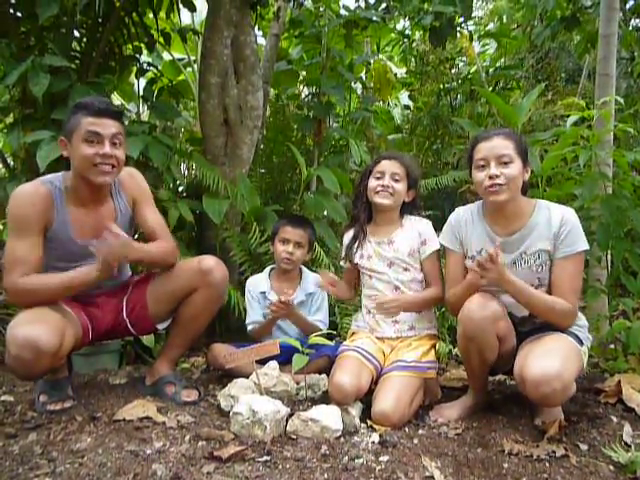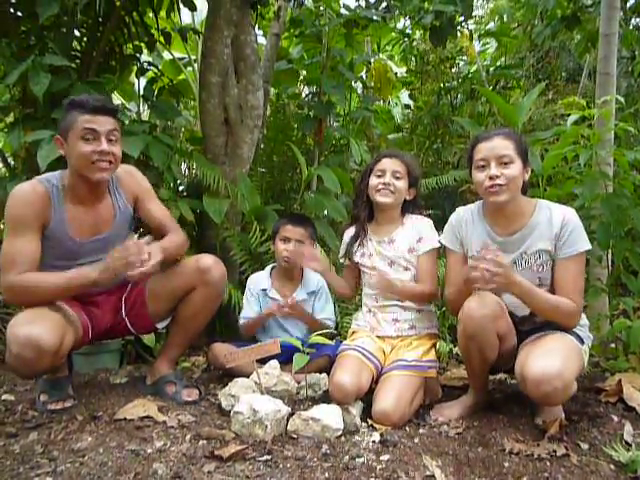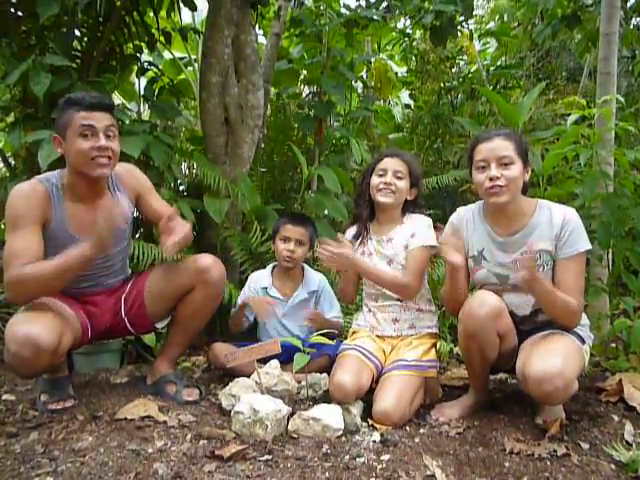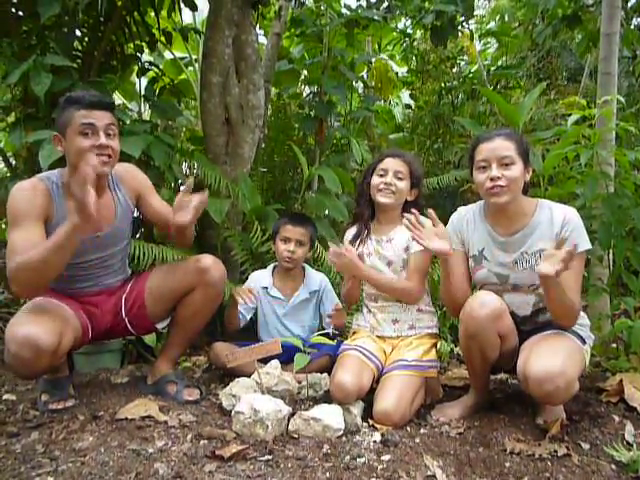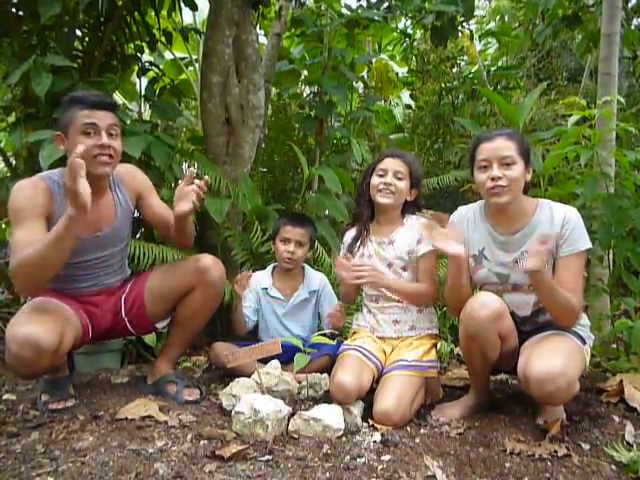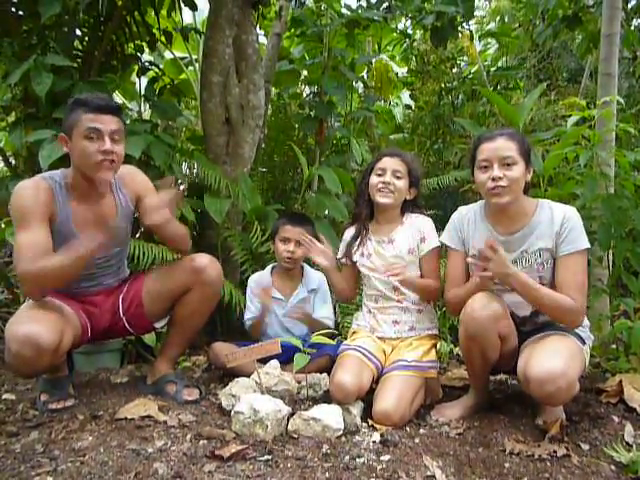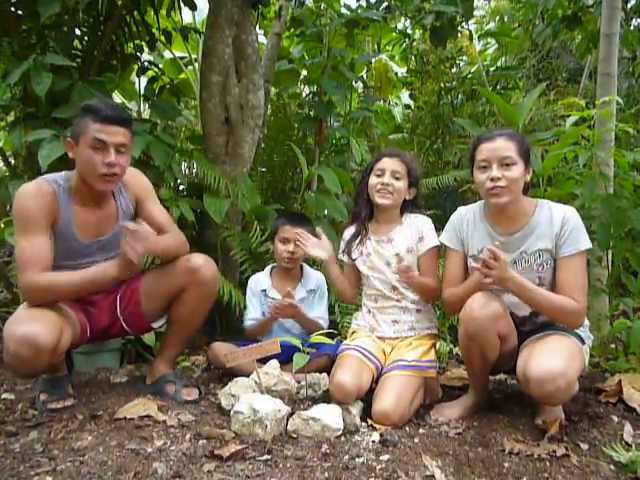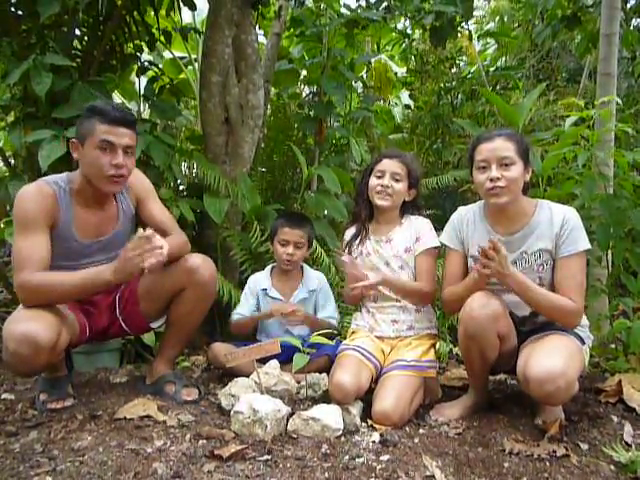
dt=0.1s
person 1, frame 1
left shoulder: (130, 182)
right shoulder: (33, 197)
left elbow: (169, 251)
left wrist: (134, 251)
right wrist: (96, 271)
left hip: (124, 299)
right hip: (63, 306)
left knee: (212, 271)
right knee: (29, 347)
left ankle: (161, 370)
right ankle: (57, 372)
person 1, frame 2
left shoulder: (129, 179)
right shoulder: (31, 196)
left elbow: (178, 239)
left wrist: (155, 254)
right wrist: (98, 272)
left hip: (124, 298)
right hip: (63, 304)
left knee: (210, 270)
right knee: (30, 346)
left ankle: (162, 370)
right ankle: (57, 370)
person 1, frame 3
left shoulder: (128, 177)
right shoulder: (30, 196)
left elbow: (174, 221)
left wrist: (177, 231)
right wrist: (90, 249)
left hip: (123, 297)
right hip: (64, 305)
left knee: (209, 270)
right knee: (28, 345)
left ankle: (162, 369)
right ankle: (57, 370)
person 1, frame 4
left shoulder: (128, 177)
right shoulder: (31, 193)
left elbow: (182, 239)
right elbow: (21, 284)
left wrist: (182, 221)
right wrist: (79, 220)
left hip: (123, 298)
right hip: (64, 305)
left knee: (210, 271)
right knee: (28, 346)
left ankle: (163, 370)
right ankle: (57, 371)
person 1, frame 5
left shoulder: (129, 177)
right shoulder: (32, 192)
left elbow: (182, 240)
right elbow: (24, 280)
left wrist: (182, 215)
right wrist: (77, 214)
left hip: (123, 297)
right hip: (64, 304)
left knee: (209, 270)
right knee: (28, 346)
left ankle: (162, 369)
right ankle: (58, 371)
person 1, frame 6
left shoulder: (130, 179)
right shoulder: (34, 192)
left elbow: (183, 245)
right elbow: (32, 284)
left wrist: (163, 222)
right wrist: (101, 238)
left hip: (121, 297)
right hip: (64, 304)
left knee: (206, 270)
right knee: (28, 345)
left ankle: (162, 370)
right ankle: (57, 370)
person 1, frame 7
left shoulder: (132, 182)
right shoulder: (37, 196)
left elbow: (178, 243)
right elbow: (31, 287)
left wrist: (153, 245)
right wrist: (116, 267)
left hip: (122, 300)
right hip: (64, 306)
left knee: (202, 269)
right knee: (26, 344)
left ankle: (161, 370)
right ankle: (56, 371)
person 1, frame 8
left shoulder: (134, 183)
right shoulder: (37, 197)
left elbow: (181, 243)
right elbow: (27, 288)
left wrist: (160, 249)
right wrist: (111, 272)
left hip: (122, 300)
right hip: (63, 306)
left knee: (201, 269)
right knee: (25, 342)
left ankle: (160, 370)
right ankle: (56, 371)
person 2, frame 1
left shoulder: (561, 220)
right shoulder: (461, 220)
left elbow: (567, 315)
right elbow: (453, 306)
left wrist: (506, 280)
right wrist: (474, 279)
left hip: (553, 330)
right hip: (493, 335)
left knee: (543, 381)
right knee: (478, 308)
left ankle: (550, 396)
right ankle: (476, 394)
person 2, frame 2
left shoulder: (561, 220)
right shoulder: (462, 221)
left elbow: (571, 315)
right elbow: (454, 305)
left wrist: (513, 282)
right wrist: (469, 278)
left hip: (554, 330)
right hip: (493, 335)
left knee: (543, 380)
right knee: (479, 307)
left ankle: (551, 396)
right ankle: (477, 393)
person 2, frame 3
left shoulder: (562, 221)
right shoulder: (461, 221)
left elbow: (570, 316)
right elbow: (455, 307)
left wrist: (538, 283)
right wrist: (455, 267)
left hip: (554, 329)
right hip: (494, 336)
left knee: (544, 379)
right knee: (483, 305)
left ankle: (548, 396)
right ankle: (476, 392)
person 2, frame 4
left shoulder: (562, 219)
right shoulder: (463, 220)
left elbow: (568, 317)
right elbow: (455, 307)
left wrist: (551, 278)
right wrist: (447, 259)
left hip: (553, 328)
right hip: (492, 335)
left knee: (546, 380)
right knee: (482, 306)
left ankle: (550, 396)
right ankle: (477, 393)
person 2, frame 5
left shoulder: (563, 219)
right shoulder: (464, 219)
left elbow: (570, 316)
right elbow: (455, 306)
left wrist: (539, 275)
right wrist: (458, 263)
left hip: (555, 329)
right hip: (494, 335)
left knee: (546, 380)
right knee: (482, 306)
left ankle: (551, 397)
right ankle: (478, 394)
person 2, frame 6
left shoulder: (563, 219)
right shoulder: (463, 220)
left elbow: (573, 315)
right elbow: (453, 305)
left wrist: (511, 274)
right wrist: (484, 279)
left hip: (555, 329)
right hip: (493, 336)
left knee: (546, 380)
right knee: (482, 307)
left ankle: (551, 398)
right ankle: (477, 394)
person 2, frame 7
left shoulder: (563, 219)
right shoulder: (463, 220)
left elbow: (575, 315)
right elbow: (450, 303)
left wrist: (509, 278)
right wrist: (482, 279)
left hip: (554, 329)
right hip: (491, 335)
left knee: (546, 379)
right knee: (479, 306)
left ankle: (550, 397)
right ankle: (476, 393)
person 2, frame 8
left shoulder: (562, 220)
right shoulder: (463, 220)
left elbow: (572, 314)
right elbow: (449, 302)
left wrist: (508, 274)
right wrist: (480, 276)
left hip: (553, 329)
right hip: (491, 336)
left knee: (546, 379)
right knee: (479, 306)
left ankle: (550, 398)
right ankle: (476, 393)
person 3, frame 1
left shoulder: (421, 229)
right shoulder: (354, 236)
left elbow: (437, 292)
left wrist: (404, 301)
right wrist: (333, 285)
left hip: (414, 334)
right hip: (368, 329)
left knee: (386, 415)
right knee: (342, 390)
left ankle: (419, 385)
right ankle: (385, 378)
person 3, frame 2
left shoulder: (421, 227)
right shoulder: (355, 235)
left elbow: (429, 291)
right elbow: (349, 290)
left wrist: (394, 287)
right wrist: (326, 271)
left hip: (413, 334)
right hip: (368, 329)
left knee: (386, 414)
right knee: (342, 390)
left ankle: (418, 382)
right ankle: (379, 378)
person 3, frame 3
left shoulder: (419, 226)
right shoulder: (355, 234)
left elbow: (409, 288)
right elbow: (346, 297)
left wrist: (357, 263)
right wrist: (343, 268)
left hip: (413, 333)
right hip: (369, 329)
left knee: (387, 414)
right knee: (343, 389)
left ankle: (421, 382)
right ankle: (383, 379)
person 3, frame 4
right shoulder: (355, 234)
left elbow: (413, 293)
right elbow: (350, 300)
left wrist: (359, 268)
right wrist: (351, 276)
left hip: (415, 333)
right hip: (370, 330)
left knee: (388, 414)
right knee: (343, 389)
left ankle: (421, 383)
right ankle: (385, 379)
person 3, frame 5
left shoulder: (421, 227)
right shoulder: (355, 236)
left elbow: (428, 294)
right elbow: (349, 299)
left wrist: (380, 279)
right wrist: (346, 280)
left hip: (416, 333)
right hip: (370, 328)
left knee: (388, 414)
right knee: (343, 390)
left ankle: (422, 383)
right ankle: (393, 379)
person 3, frame 6
left shoulder: (421, 226)
right shoulder: (354, 235)
left elbow: (434, 291)
right elbow: (348, 295)
left wrist: (408, 278)
right wrist: (330, 267)
left hip: (414, 334)
right hip: (368, 330)
left knee: (387, 414)
right knee: (343, 389)
left ankle: (422, 384)
right ankle: (385, 378)
person 3, frame 7
left shoulder: (421, 227)
right shoulder: (355, 234)
left elbow: (433, 293)
right elbow: (348, 292)
left wrist: (411, 278)
right wrist: (327, 261)
left hip: (413, 333)
right hip: (365, 329)
left knee: (387, 414)
right knee: (342, 391)
left ankle: (419, 383)
right ankle: (376, 377)
person 3, frame 8
left shoulder: (420, 228)
right shoulder: (355, 234)
left elbow: (427, 294)
right elbow: (352, 297)
left wrist: (384, 280)
right wrist: (358, 287)
left hip: (414, 334)
right hip: (368, 330)
left knee: (386, 414)
right knee: (342, 391)
left ankle: (420, 384)
right ankle: (387, 377)
person 4, frame 1
left shoulder: (314, 283)
right shoulder: (255, 283)
left elbow: (319, 334)
right elbow: (256, 336)
left wrist: (293, 315)
right wrist: (273, 317)
left knee: (334, 350)
right knee: (216, 352)
person 4, frame 2
left shoulder: (317, 282)
right shoulder: (256, 281)
left elbow: (327, 332)
right elbow: (246, 332)
left wrist: (303, 316)
right wrist: (268, 314)
left knee: (335, 349)
right knee: (216, 351)
person 4, frame 3
left shoulder: (318, 282)
right shoulder: (257, 280)
left elbow: (336, 327)
right elbow: (234, 328)
left wrist: (323, 322)
right wrist: (245, 305)
left knee: (337, 349)
right knee: (217, 351)
person 4, frame 4
left shoulder: (319, 282)
right shoulder: (257, 279)
left elbow: (337, 327)
right elbow: (231, 327)
left wrist: (339, 321)
right wrist: (234, 300)
left hip: (307, 352)
left knee: (337, 349)
right knee: (218, 351)
person 4, frame 5
left shoulder: (318, 281)
right shoulder: (258, 280)
left elbow: (332, 328)
right elbow: (240, 330)
left wrist: (337, 323)
right wrist: (239, 299)
left hip: (306, 352)
left knee: (337, 349)
right knee: (218, 350)
person 4, frame 6
left shoulder: (317, 280)
right shoulder: (257, 281)
left elbow: (326, 330)
right elbow: (254, 334)
left wrist: (307, 318)
right wrist: (264, 311)
left hip: (306, 352)
left knee: (335, 349)
right knee: (217, 351)
person 4, frame 7
left shoulder: (316, 280)
right shoulder: (257, 281)
left elbow: (320, 330)
right elbow: (251, 333)
left wrist: (297, 314)
right wrist: (274, 316)
left hip: (305, 351)
left knee: (335, 349)
right knee: (216, 350)
person 4, frame 8
left shoulder: (317, 281)
right shoulder: (256, 281)
left elbow: (330, 329)
right elbow: (235, 327)
left wrist: (308, 319)
right wrist: (265, 314)
left hip: (306, 351)
left knee: (335, 349)
right knee: (216, 350)
